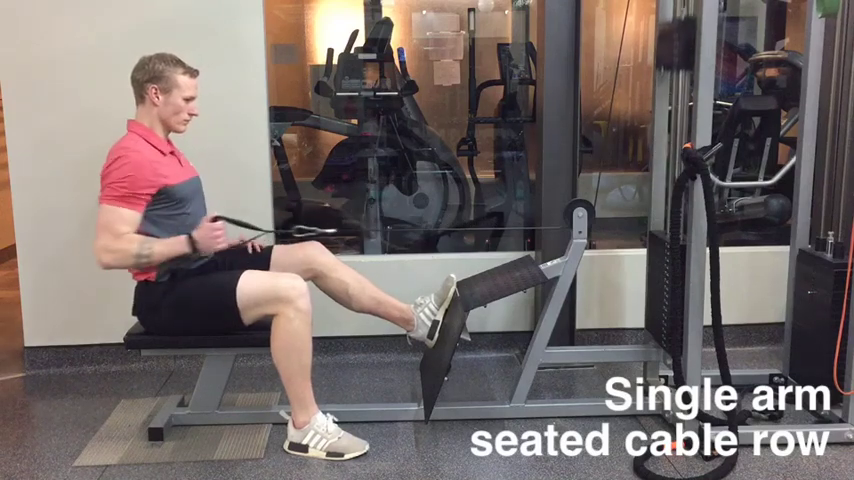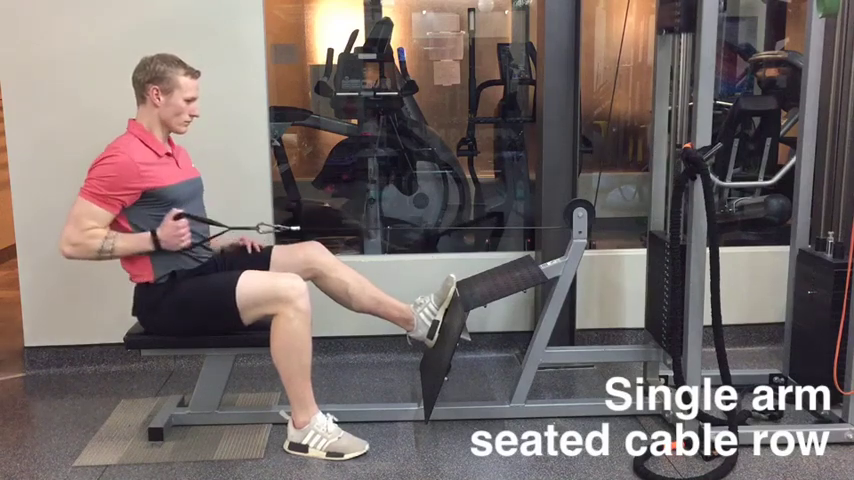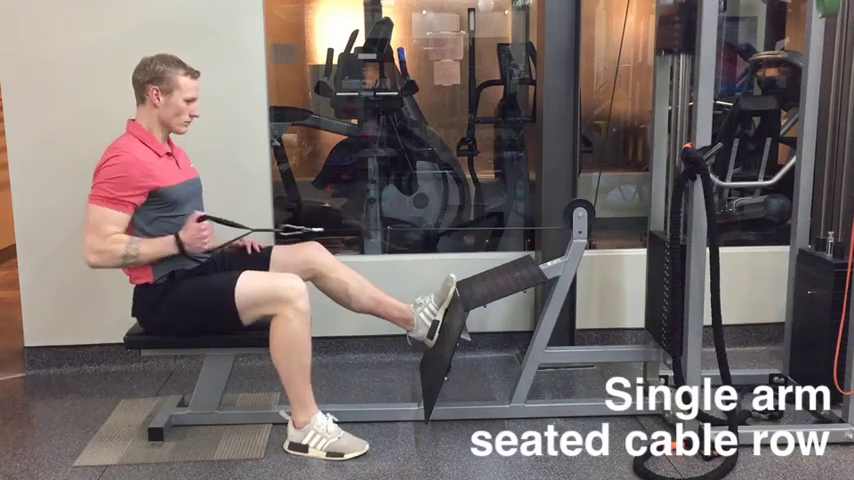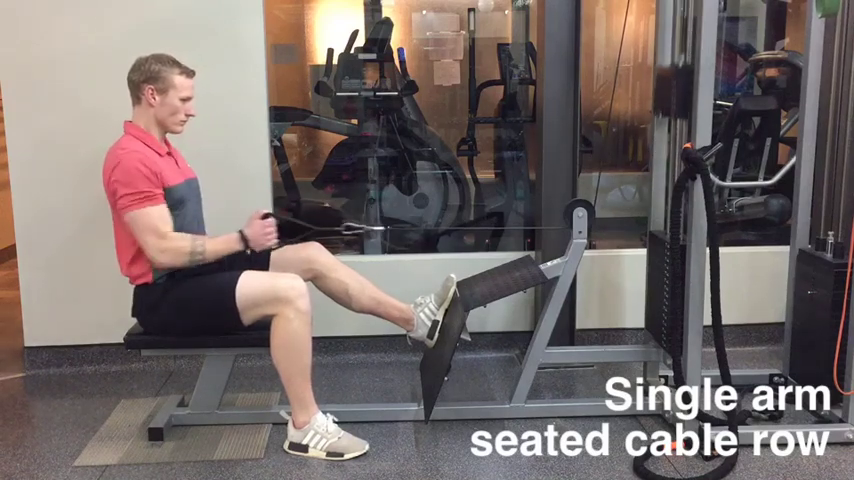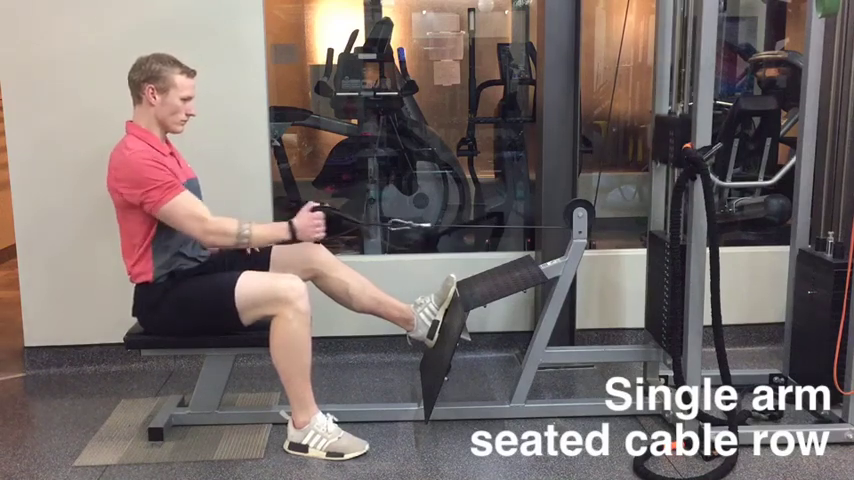
dt=0.3s
person 1, frame 1
left shoulder: (160, 148)
right shoulder: (131, 158)
right elbow: (111, 251)
left wrist: (218, 241)
right wrist: (192, 242)
left hip: (198, 269)
right hip: (167, 294)
left knee: (312, 254)
right knee: (290, 292)
left ankle: (414, 321)
right ankle: (305, 426)
person 1, frame 2
left shoulder: (171, 150)
right shoulder: (123, 160)
right elbow: (74, 240)
left wrist: (223, 244)
right wrist: (156, 239)
left hip: (201, 269)
right hip: (167, 295)
left knee: (311, 255)
right knee: (289, 291)
left ankle: (414, 320)
right ankle: (304, 426)
person 1, frame 3
left shoulder: (168, 150)
right shoulder: (126, 160)
right elbow: (98, 250)
left wrist: (222, 245)
right wrist: (178, 243)
left hip: (200, 270)
right hip: (166, 295)
left knee: (310, 255)
right knee: (288, 291)
left ankle: (415, 321)
right ankle: (305, 426)
person 1, frame 4
left shoulder: (160, 149)
right shoulder: (131, 159)
right elbow: (163, 251)
left wrist: (233, 244)
right wrist: (243, 239)
left hip: (192, 273)
right hip: (166, 295)
left knee: (310, 255)
right knee: (290, 291)
left ankle: (416, 320)
right ankle: (305, 426)
person 1, frame 5
left shoulder: (158, 148)
right shoulder: (135, 158)
right elbow: (208, 229)
left wrist: (241, 241)
right wrist: (289, 229)
left hip: (194, 269)
right hip: (166, 295)
left knee: (311, 256)
right knee: (289, 293)
left ankle: (414, 321)
right ankle: (305, 426)
